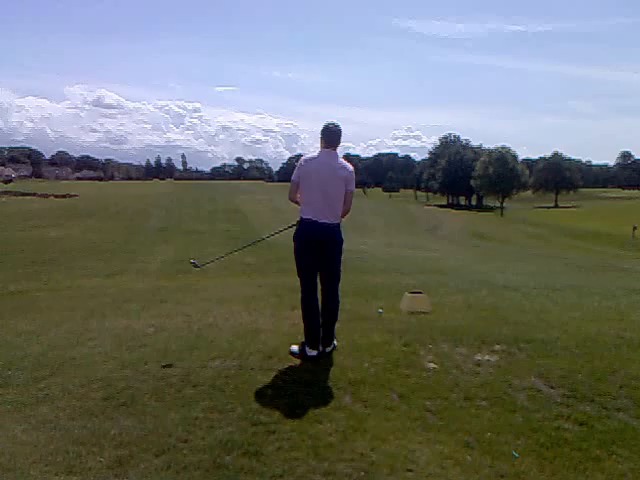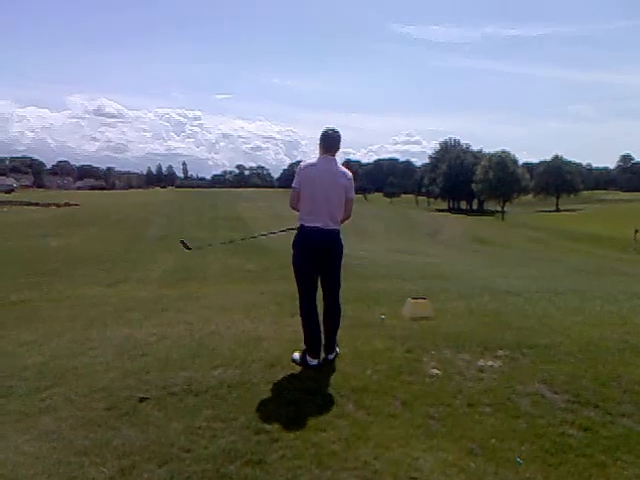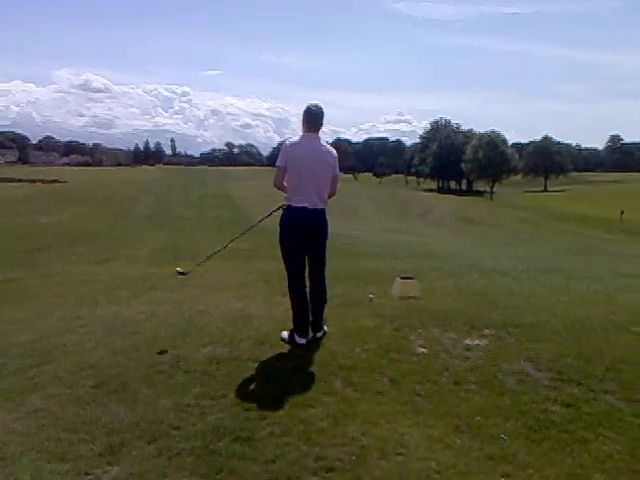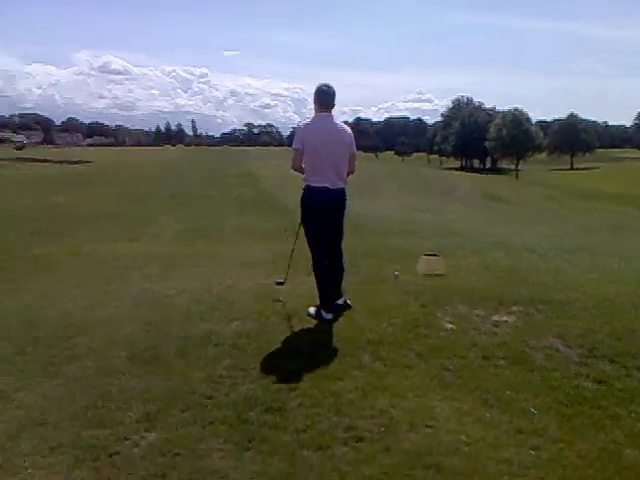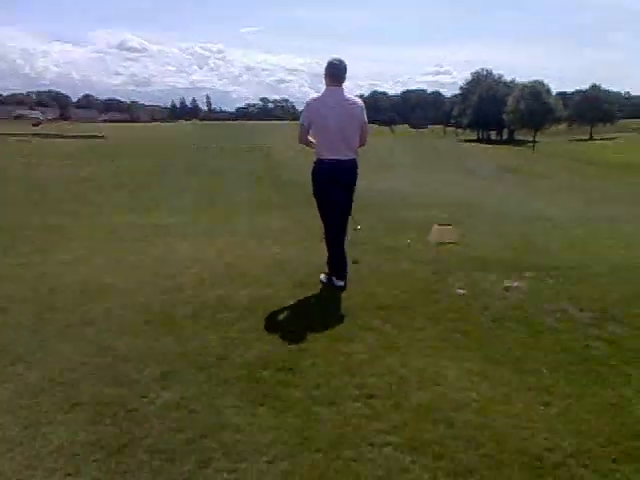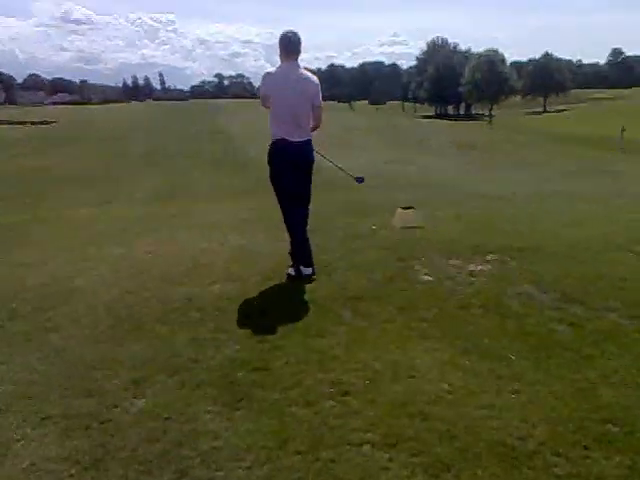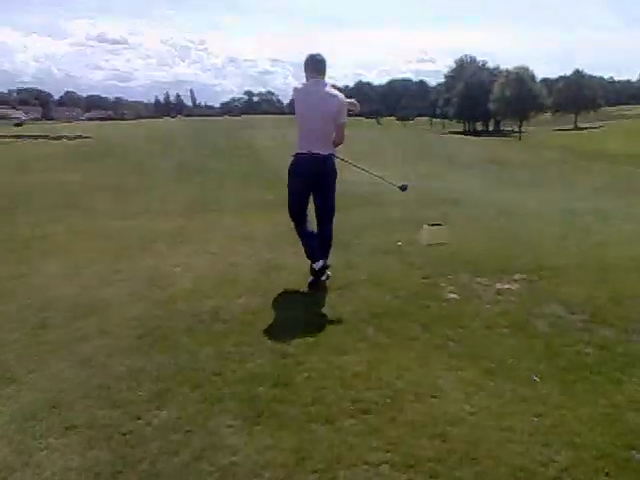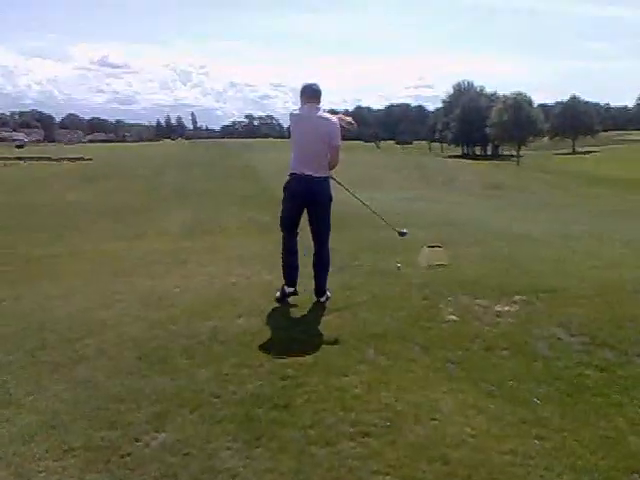
dt=0.2s
person 1, frame 1
left shoulder: (305, 162)
right shoulder: (347, 169)
left elbow: (292, 195)
right elbow: (347, 208)
left hip: (307, 229)
right hip: (332, 232)
left knee: (309, 288)
right knee: (331, 288)
left ankle: (311, 345)
right ankle: (327, 341)
person 1, frame 2
left shoulder: (304, 168)
right shoulder: (346, 175)
left elbow: (293, 203)
right elbow: (347, 214)
left hip: (307, 237)
right hip: (332, 239)
left knee: (307, 296)
right knee: (332, 294)
left ankle: (312, 353)
right ankle: (330, 348)
person 1, frame 3
left shoulder: (289, 147)
right shoulder: (331, 153)
left elbow: (278, 183)
right elbow: (332, 191)
left hip: (294, 216)
right hip: (319, 217)
left knee: (296, 275)
right knee: (318, 273)
left ankle: (301, 332)
right ankle: (317, 327)
person 1, frame 4
left shoulder: (304, 129)
right shoulder: (346, 131)
left elbow: (296, 165)
right elbow: (351, 169)
left hip: (314, 195)
right hip: (338, 195)
left knee: (320, 252)
right knee: (335, 248)
left ankle: (327, 308)
right ankle: (338, 297)
person 1, frame 5
left shoulder: (314, 103)
right shoulder: (357, 104)
left elbow: (302, 138)
right elbow: (363, 139)
left hip: (325, 168)
right hip: (349, 166)
left knee: (331, 221)
right knee: (341, 219)
left ankle: (338, 275)
right ankle: (335, 267)
person 1, frame 6
left shoulder: (269, 78)
right shoulder: (312, 81)
right elbow: (317, 122)
left hip: (280, 149)
right hip: (304, 148)
left knee: (289, 207)
right knee: (301, 204)
left ankle: (304, 264)
right ankle: (298, 256)
person 1, frame 7
left shoulder: (299, 93)
right shoulder: (337, 98)
right elbow: (340, 139)
left hip: (302, 162)
right hip: (326, 163)
left knee: (298, 215)
right knee: (325, 218)
left ankle: (316, 259)
right ankle: (322, 271)
person 1, frame 8
left shoulder: (294, 117)
right shoulder: (331, 123)
right elbow: (334, 161)
left wrist: (338, 119)
left hip: (296, 183)
right hip: (320, 185)
left knee: (289, 235)
right knee: (321, 240)
left ankle: (289, 285)
right ankle: (321, 291)
